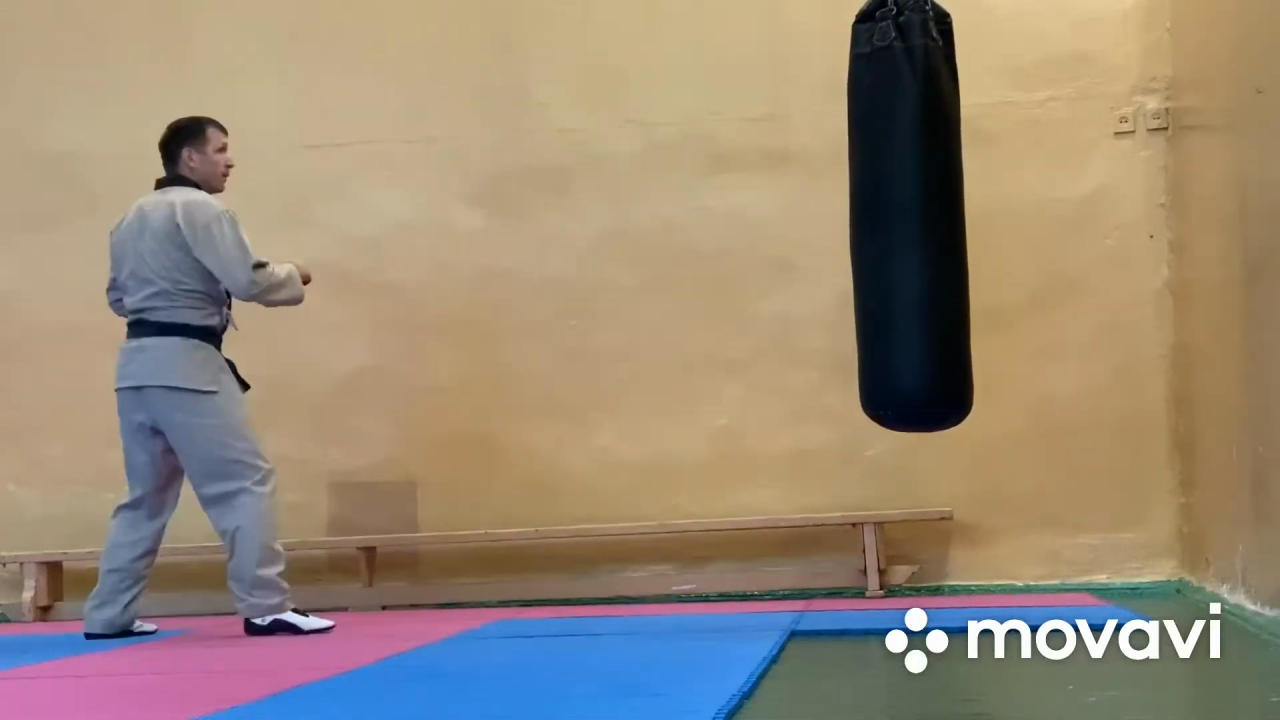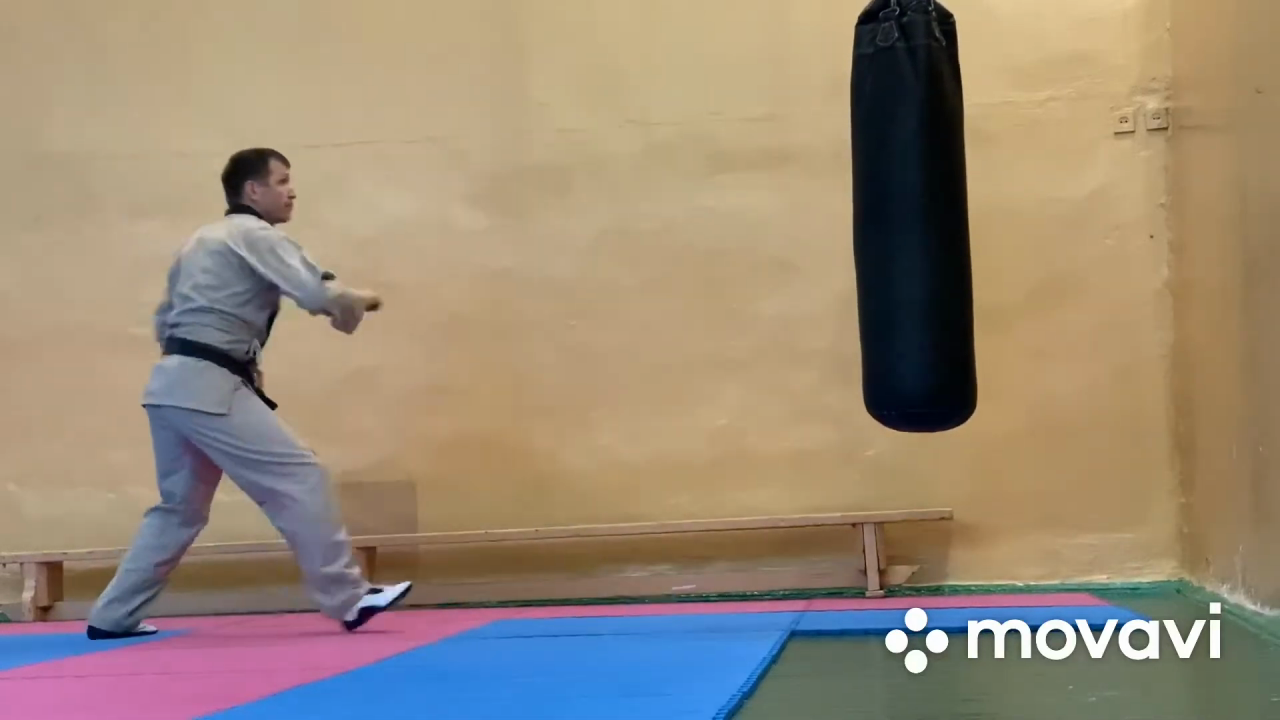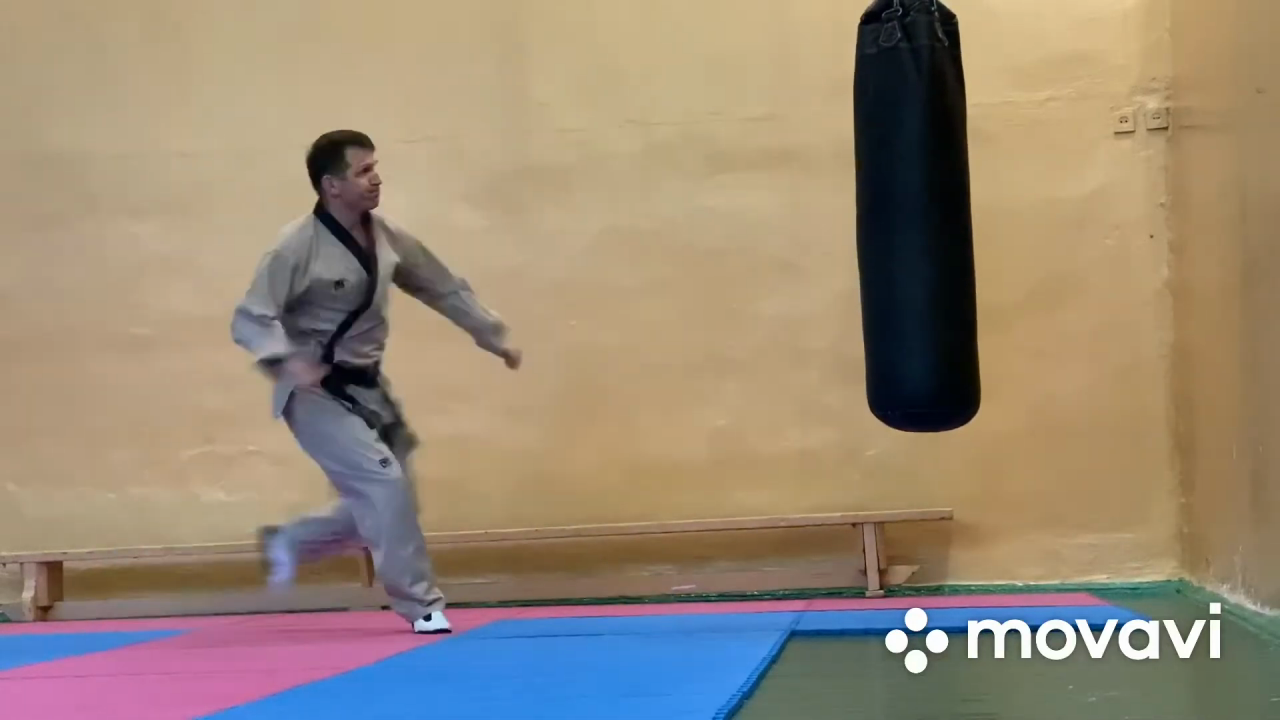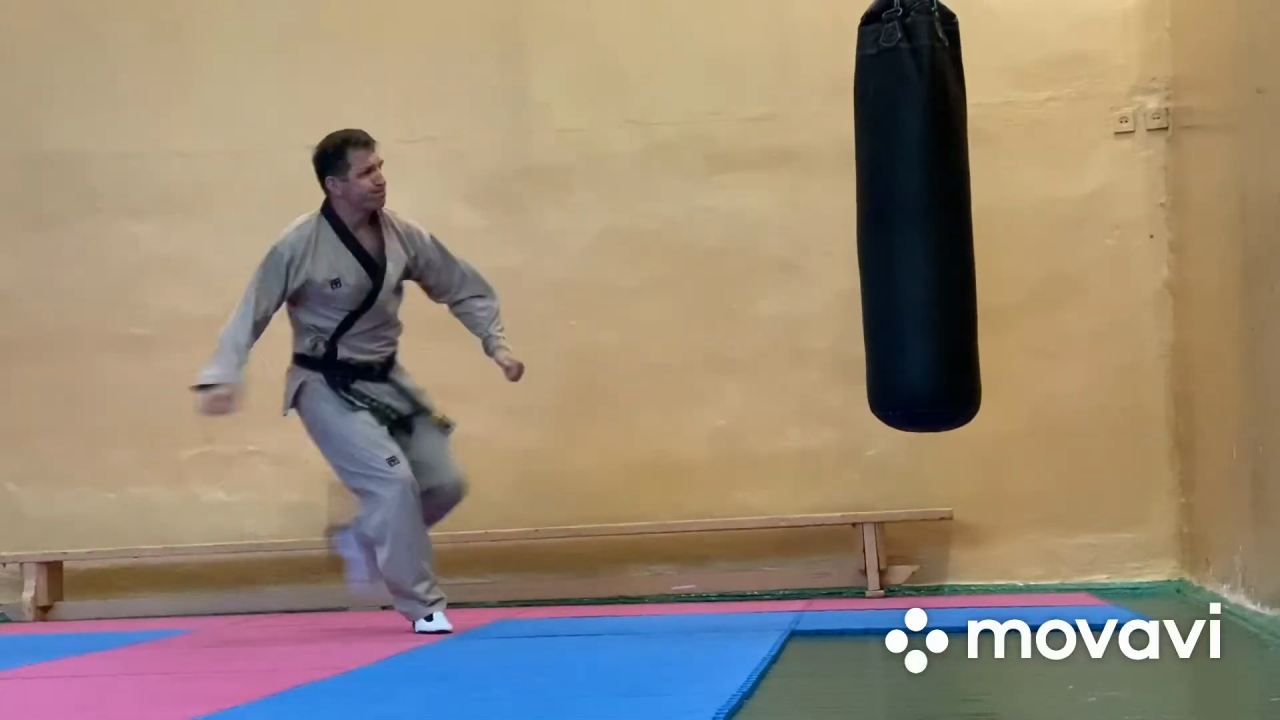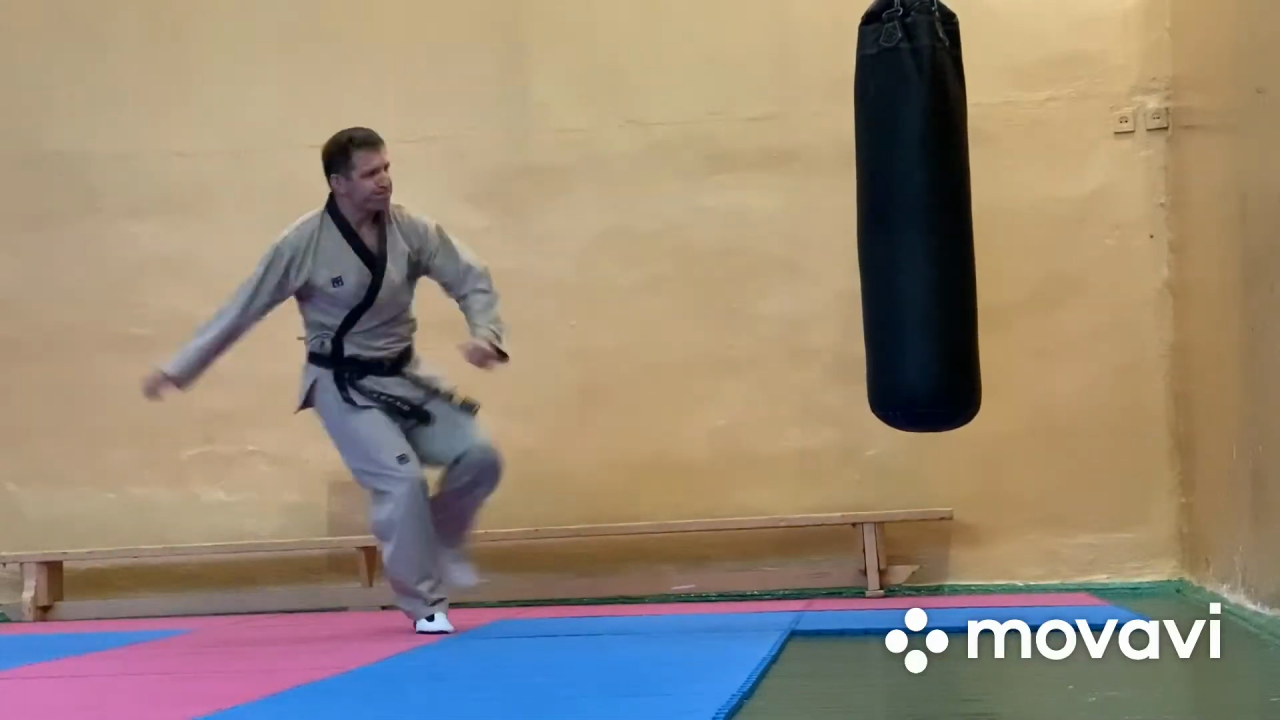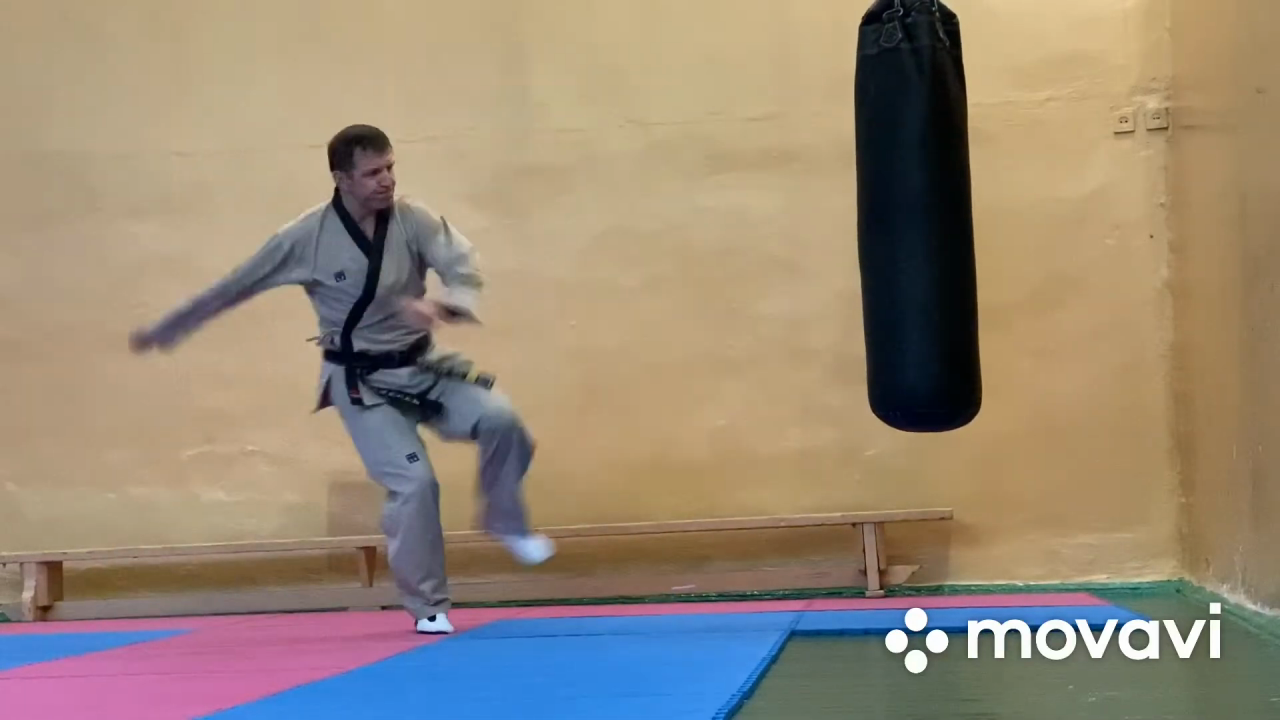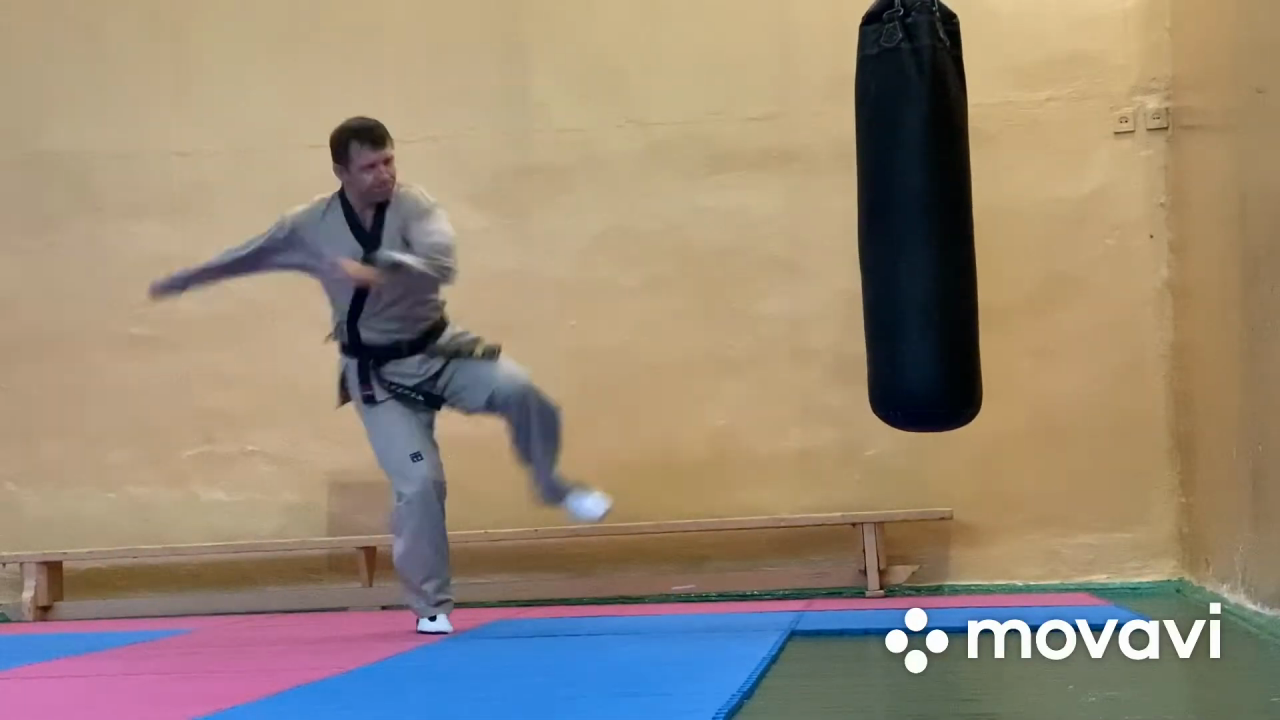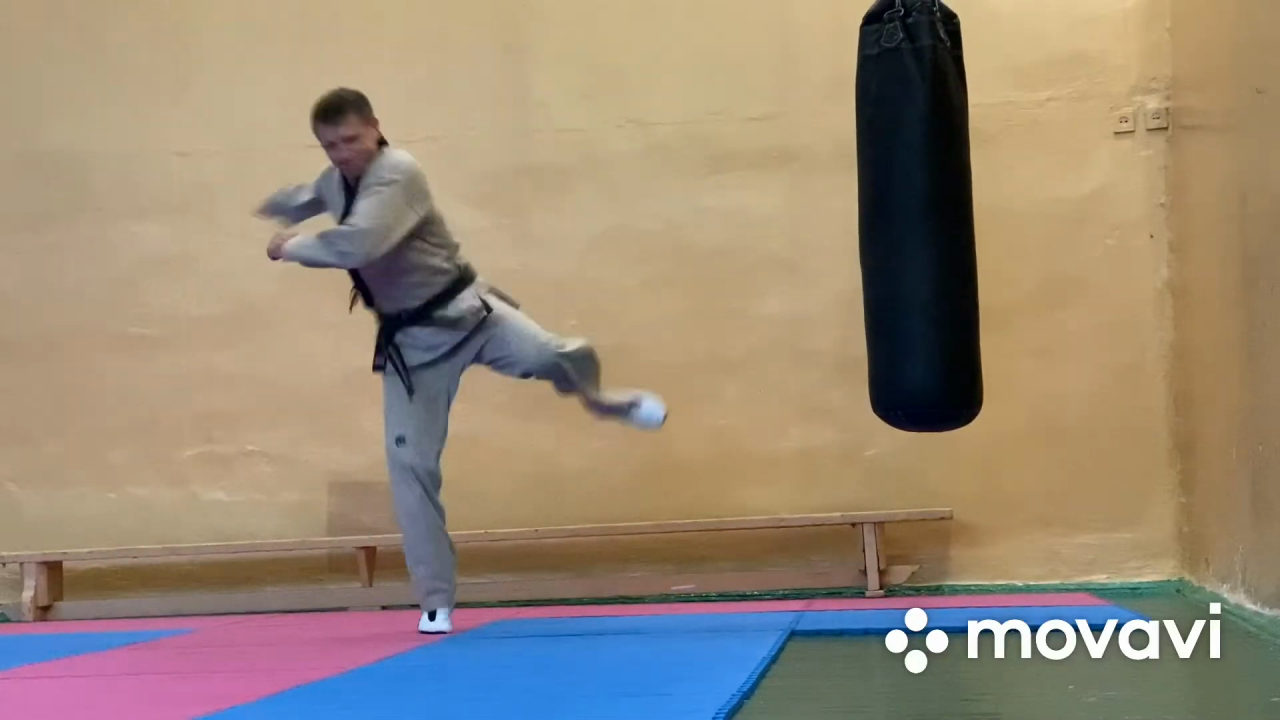
dt=0.3s
person 1, frame 1
left shoulder: (130, 219)
right shoulder: (200, 208)
left elbow: (117, 295)
right elbow: (247, 283)
right wrist: (294, 275)
left hip: (138, 362)
right hip: (185, 363)
left knee: (146, 494)
right knee: (244, 480)
left ankle: (108, 614)
right ankle: (266, 606)
person 1, frame 2
left shoulder: (198, 242)
right shoulder: (254, 236)
left elbow: (165, 321)
right elbow: (311, 290)
right wrist: (359, 301)
left hip: (174, 385)
right hip: (208, 388)
left knee: (179, 509)
right knee: (300, 479)
left ankle: (113, 616)
right ankle: (346, 596)
person 1, frame 3
left shoulder: (385, 236)
right shoulder: (296, 245)
left elbow: (440, 287)
right elbow: (250, 318)
left wrist: (492, 336)
right wrist: (287, 361)
left hip: (363, 388)
right hip: (314, 393)
left knee: (376, 497)
right knee: (385, 486)
left ankle: (288, 543)
right ankle: (420, 603)
person 1, frame 4
left shoulder: (402, 233)
right shoulder: (298, 245)
left elbow: (464, 287)
right elbow: (249, 315)
left wrist: (498, 342)
right wrist: (221, 379)
left hip: (382, 381)
right hip: (328, 387)
left knee: (441, 485)
right knee: (393, 484)
left ankle: (362, 538)
right ankle: (422, 604)
person 1, frame 5
left shoulder: (410, 228)
right shoulder: (303, 242)
left elbow: (471, 278)
right elbow: (242, 308)
left wrist: (484, 334)
right wrist: (178, 368)
left hip: (401, 374)
right hip: (343, 386)
left knee: (477, 456)
right knee: (403, 483)
left ankle: (443, 544)
right ankle: (425, 604)
person 1, frame 6
left shoulder: (412, 219)
right shoulder: (304, 234)
left elbow: (463, 266)
right elbow: (231, 285)
left wrist: (442, 305)
right wrist: (165, 328)
left hip: (418, 361)
right hip: (359, 377)
left knee: (500, 422)
right knee: (413, 484)
left ankle: (503, 519)
right ankle: (425, 605)
person 1, frame 7
left shoulder: (413, 205)
right shoulder: (309, 224)
left elbow: (440, 260)
right elbow: (244, 256)
left wrist: (376, 271)
right wrist: (180, 280)
left hip: (437, 348)
right hip: (378, 371)
left knee: (518, 392)
right knee: (419, 483)
left ankle: (553, 486)
right ankle: (431, 604)
person 1, frame 8
left shoulder: (398, 173)
right shoulder: (335, 180)
left elbow: (359, 243)
right elbow: (304, 199)
left wrist: (292, 246)
right wrist: (276, 209)
left hip: (462, 311)
right hip: (408, 339)
left knee: (549, 356)
right knee: (410, 465)
left ankle: (603, 401)
right ankle: (435, 600)
